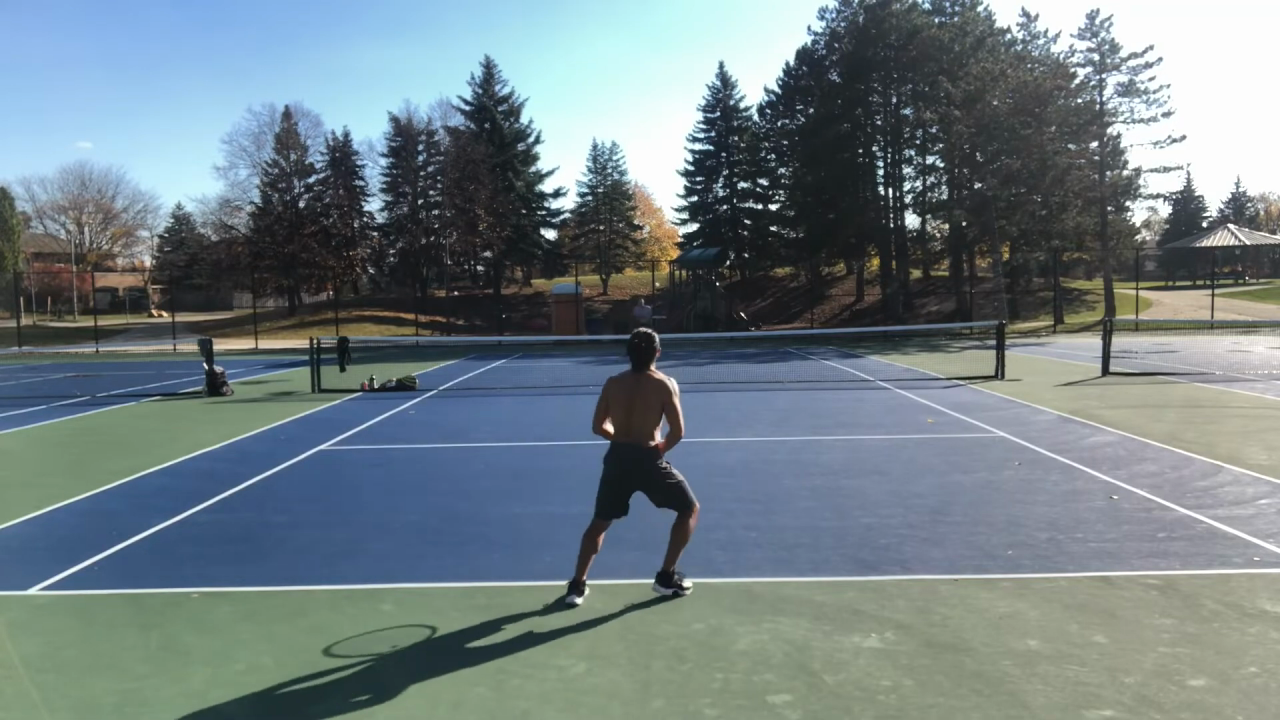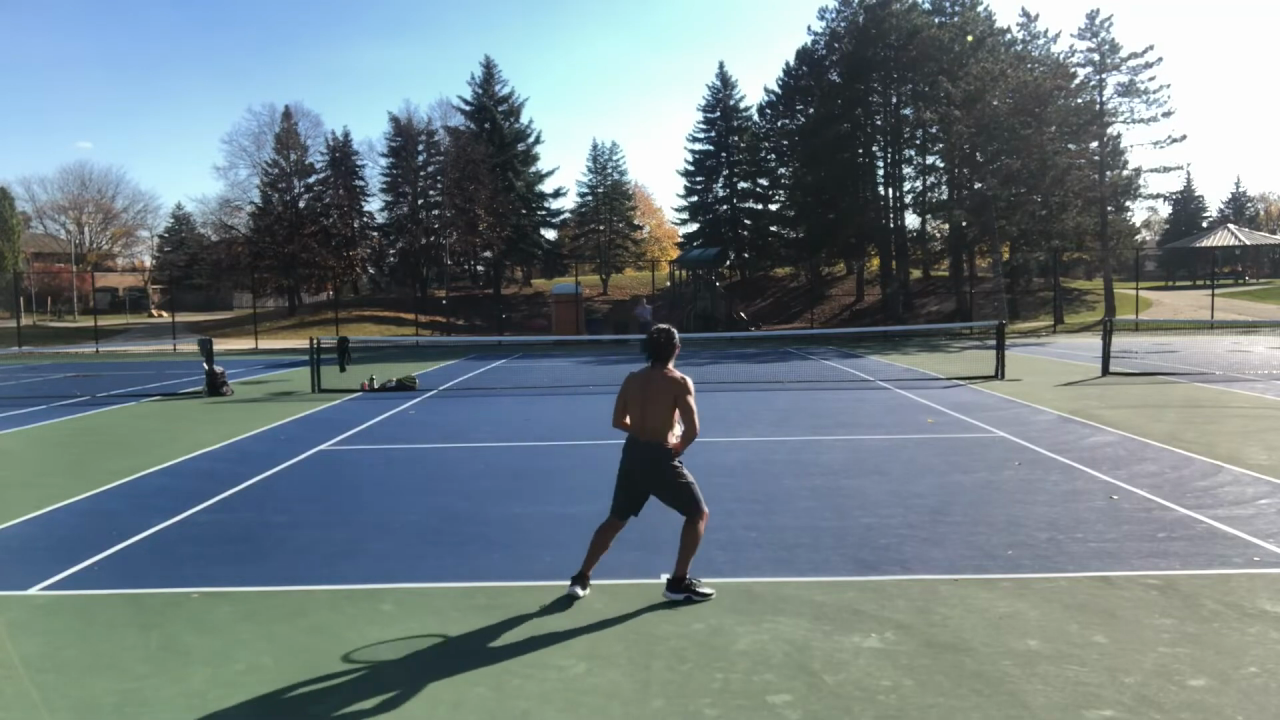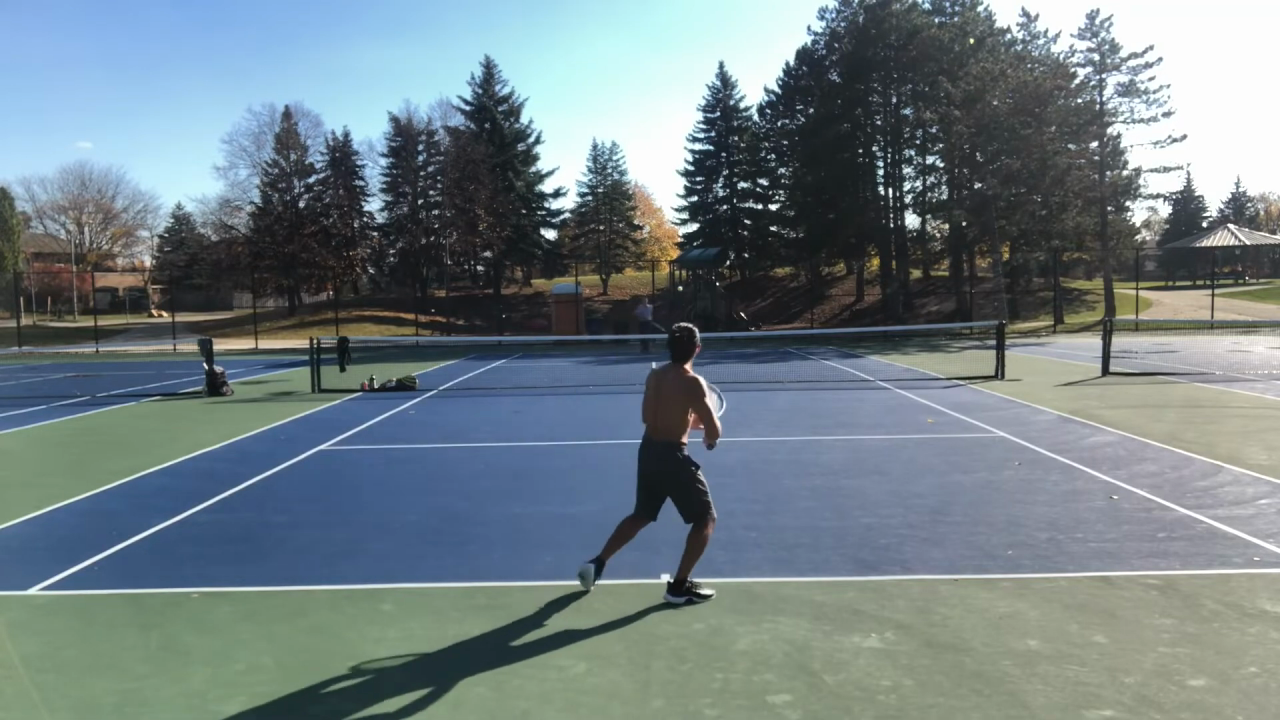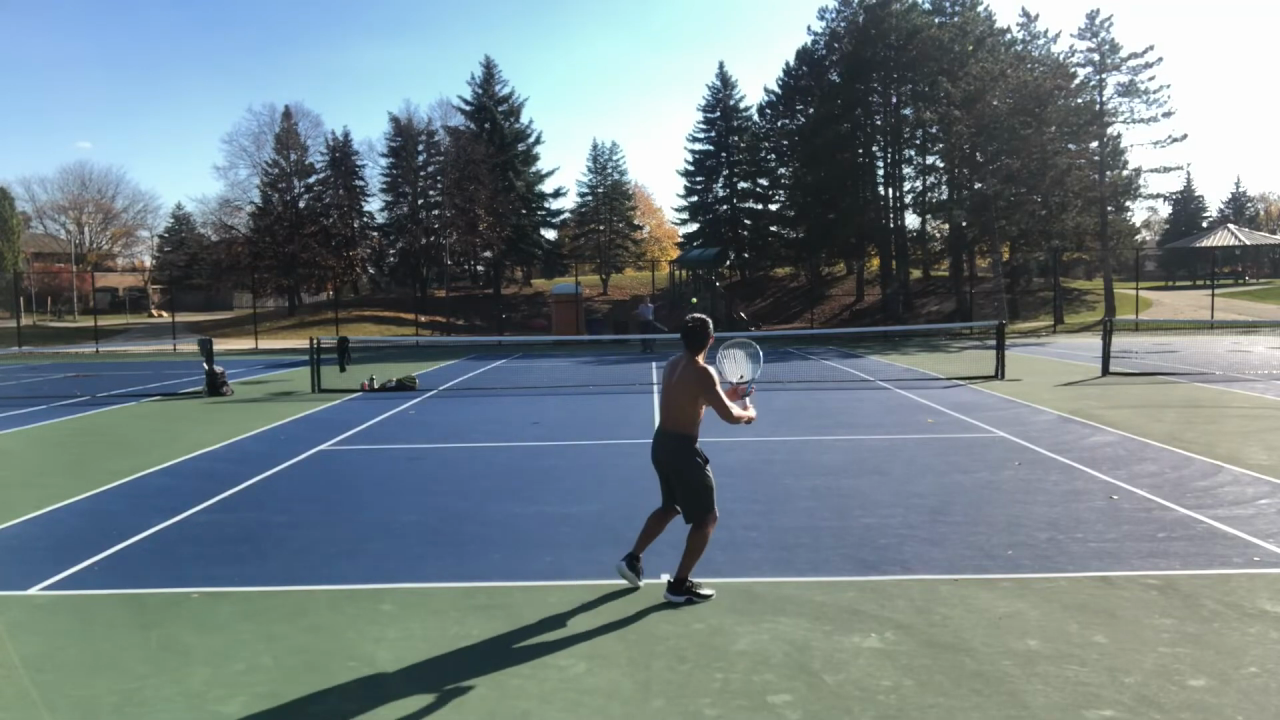
dt=0.1s
person 1, frame 1
left shoulder: (613, 384)
right shoulder: (664, 385)
left elbow: (598, 427)
right elbow: (676, 433)
right wrist: (660, 449)
left hip: (616, 458)
right hip: (646, 460)
left knee: (600, 521)
right knee: (689, 509)
left ankle: (577, 586)
right ankle: (666, 576)
person 1, frame 2
left shoulder: (632, 379)
right shoulder: (680, 383)
left elbow: (619, 421)
right elbow: (692, 430)
right wrist: (678, 448)
left hip: (633, 454)
right hip: (661, 459)
left knee: (616, 519)
right knee: (698, 515)
left ankle: (582, 578)
right ankle: (679, 583)
person 1, frame 3
left shoulder: (655, 375)
right shoulder: (693, 382)
right elbow: (714, 430)
right wrist: (710, 439)
left hip: (648, 452)
right hip: (671, 458)
left knee: (641, 516)
right knee: (706, 519)
left ankle: (596, 563)
right ankle: (680, 586)
person 1, frame 4
left shoulder: (673, 364)
right shoulder: (701, 372)
right elbow: (728, 415)
left wrist: (727, 396)
right wrist: (747, 414)
left hip: (662, 443)
right hip: (683, 449)
left knee: (669, 507)
right knee: (706, 518)
left ankle: (633, 559)
right ankle: (680, 585)
